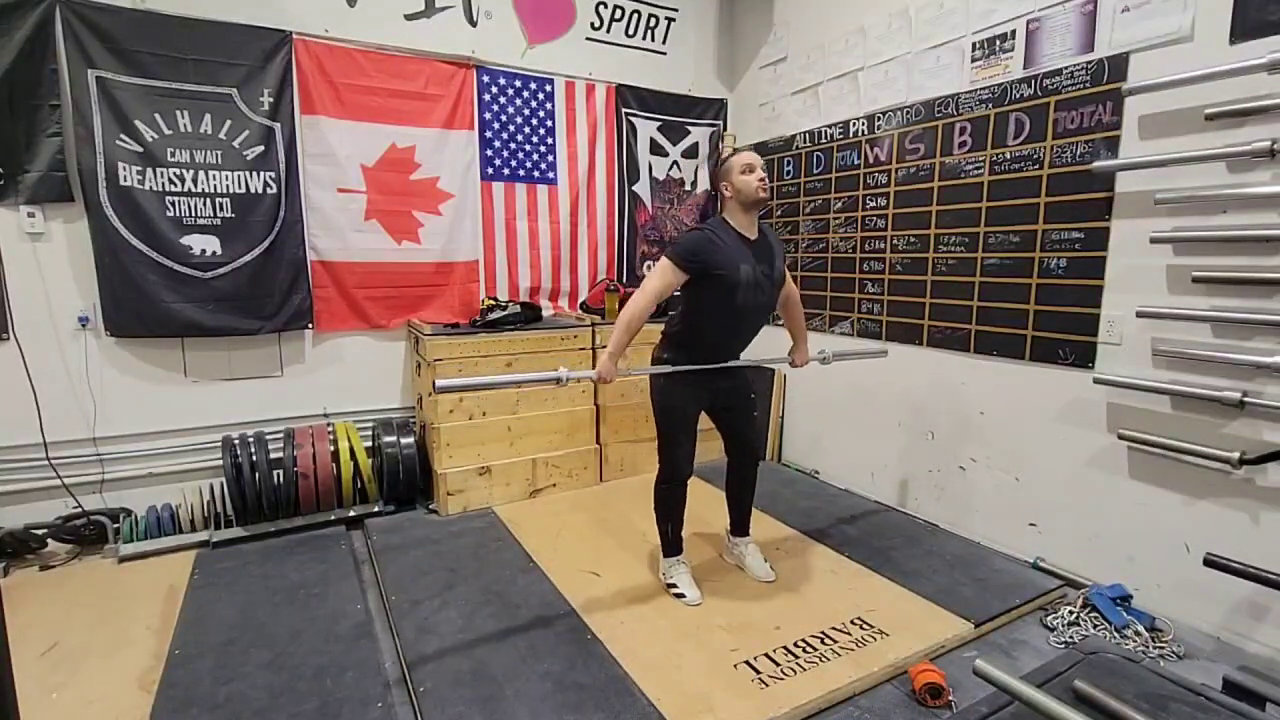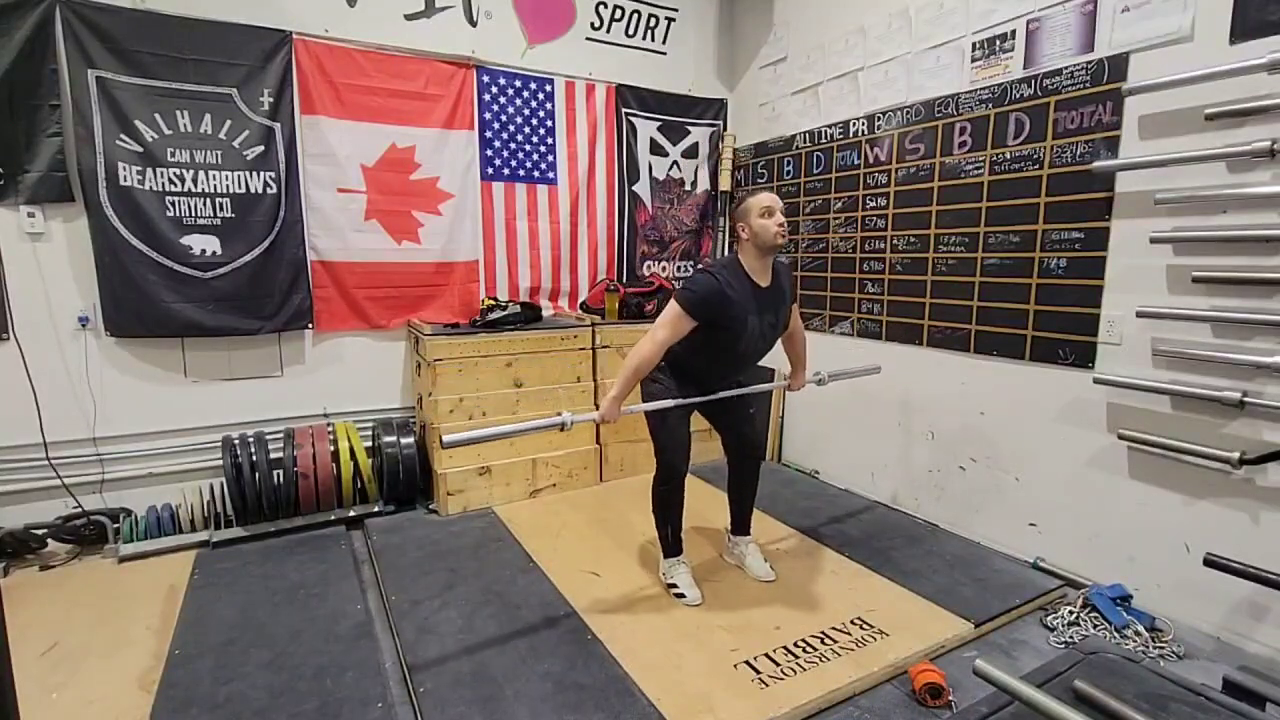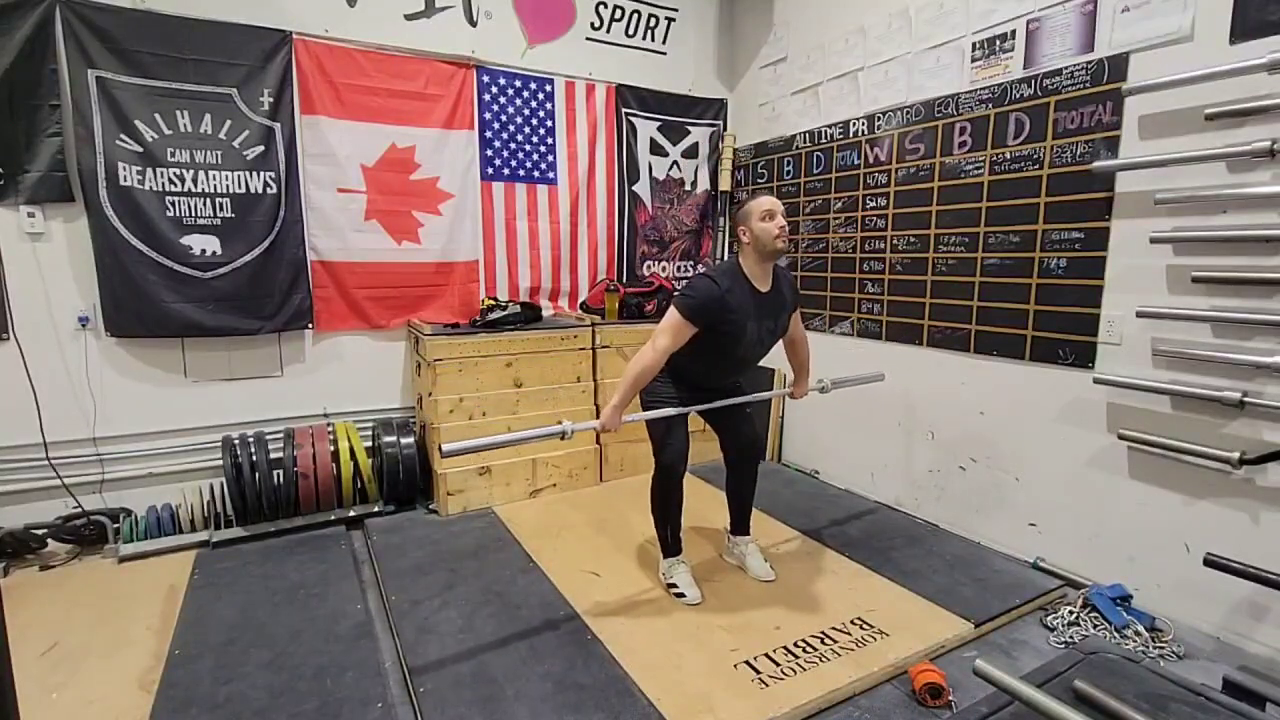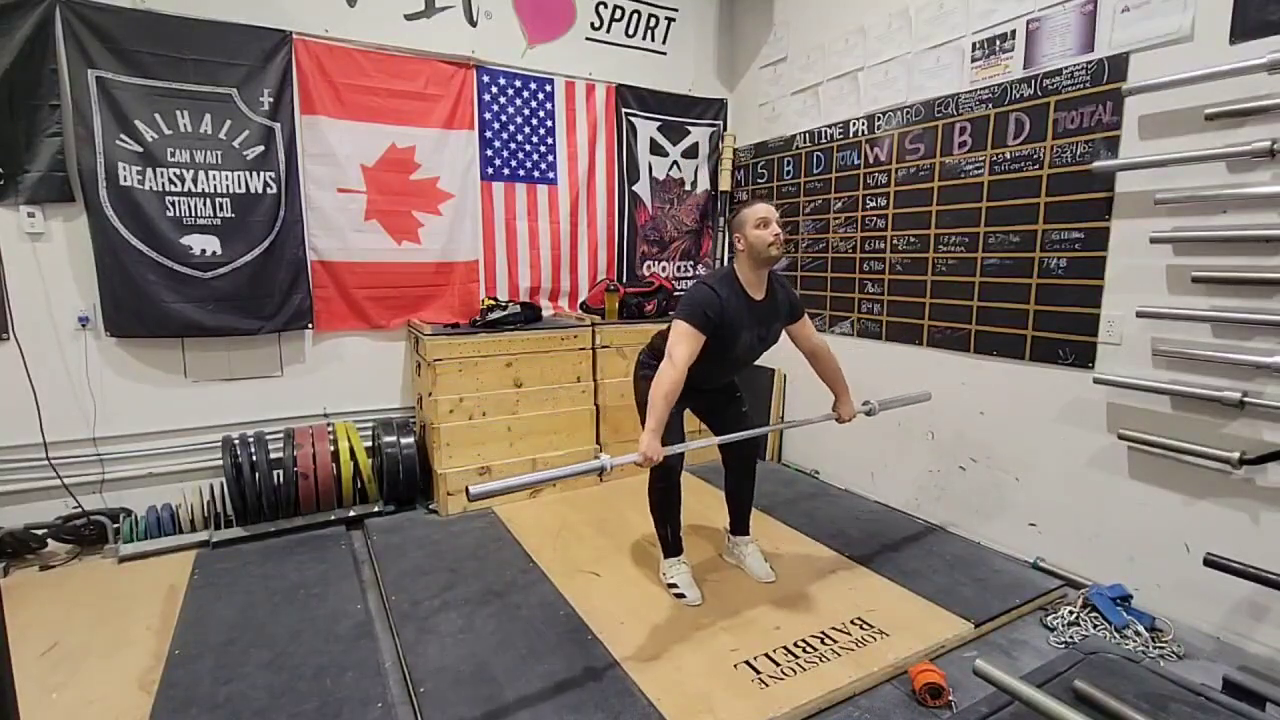
dt=0.5s
person 1, frame 1
left shoulder: (771, 245)
right shoulder: (704, 242)
left elbow: (788, 296)
right elbow: (647, 296)
left wrist: (800, 345)
right wrist: (611, 355)
left hip: (728, 368)
right hip: (680, 369)
left knee: (747, 452)
right knee: (677, 465)
left ankle: (739, 540)
right ankle: (672, 561)
person 1, frame 2
left shoulder: (783, 278)
right shoulder: (714, 284)
left elbow: (792, 328)
right elbow: (656, 340)
left wrist: (799, 372)
right wrist: (615, 398)
left hip: (724, 381)
right hip: (672, 378)
left knee: (750, 449)
right knee: (673, 464)
left ankle: (739, 540)
right ankle: (672, 561)
person 1, frame 3
left shoulder: (784, 286)
right shoulder: (713, 289)
left elbow: (795, 336)
right elbow: (659, 346)
left wrist: (802, 379)
right wrist: (616, 406)
left hip: (723, 381)
right hip: (670, 380)
left knee: (748, 449)
right knee: (672, 463)
left ankle: (739, 541)
right ankle: (671, 560)
person 1, frame 4
left shoulder: (781, 294)
right shoulder: (710, 295)
left elbow: (815, 347)
right elbow: (675, 364)
left wrist: (843, 397)
right wrist: (651, 435)
left hip: (716, 380)
right hip: (661, 375)
left knee: (744, 450)
right knee: (668, 463)
left ankle: (738, 540)
right ankle: (672, 560)
